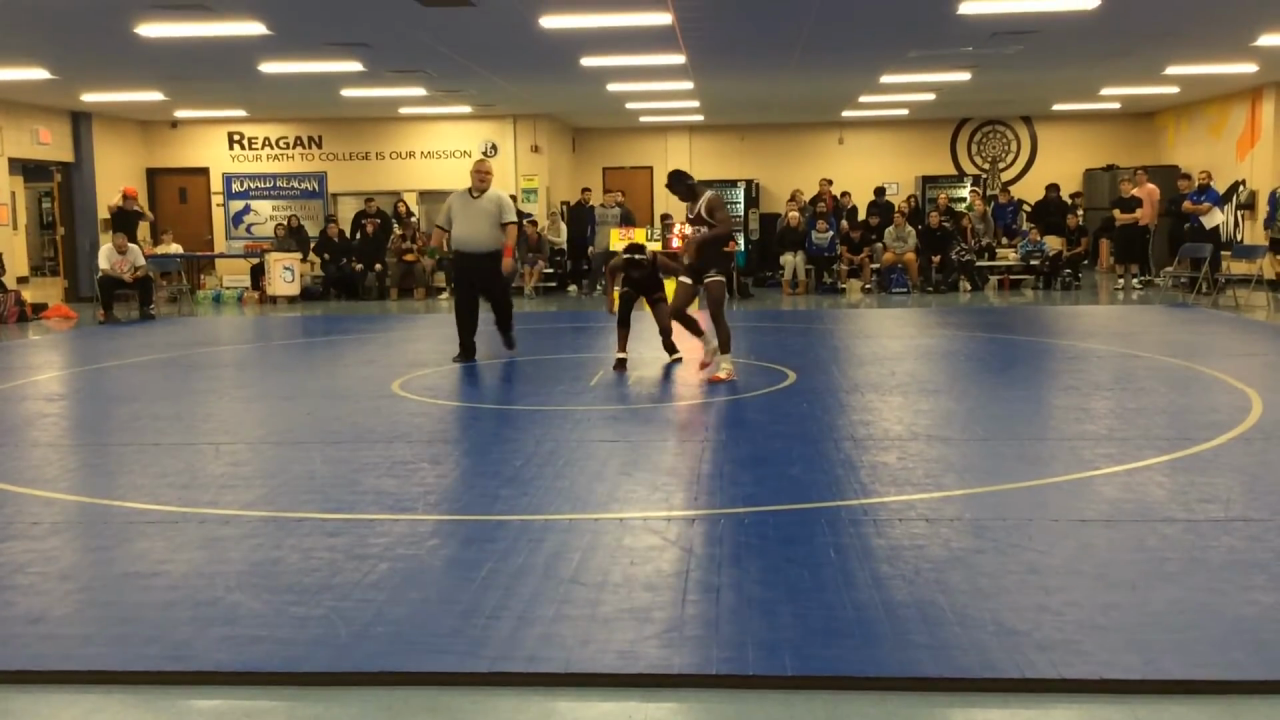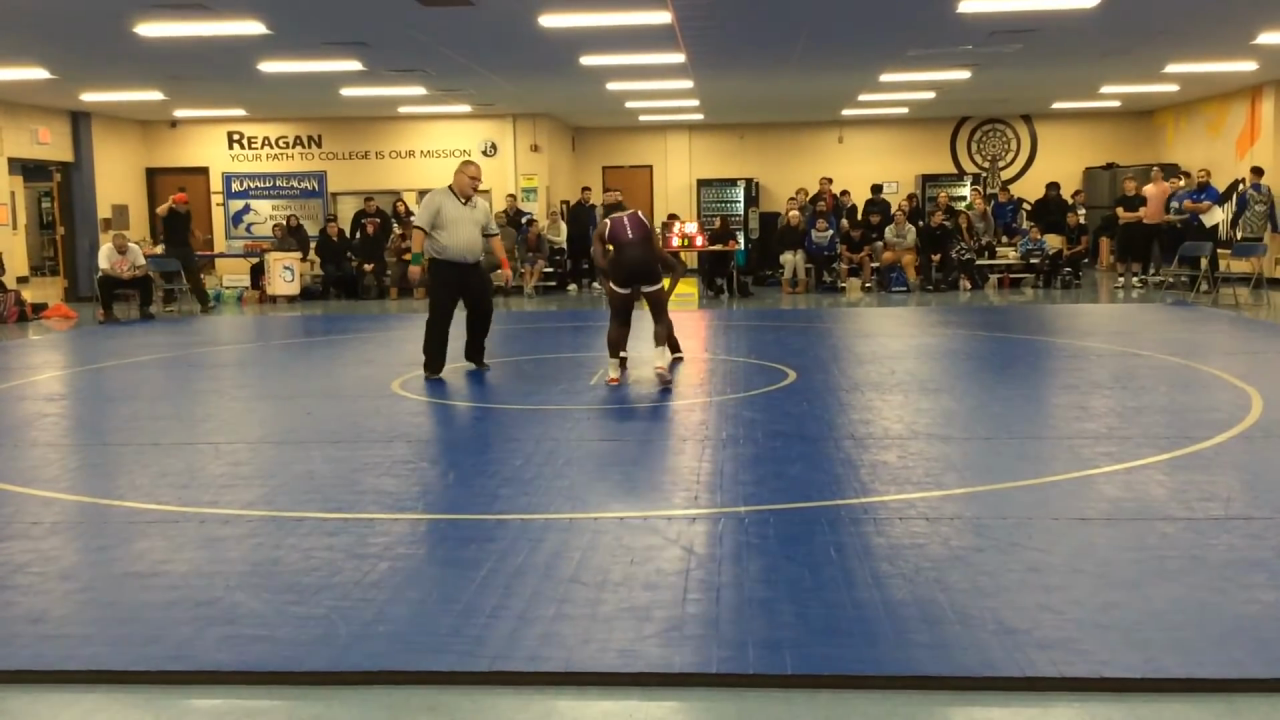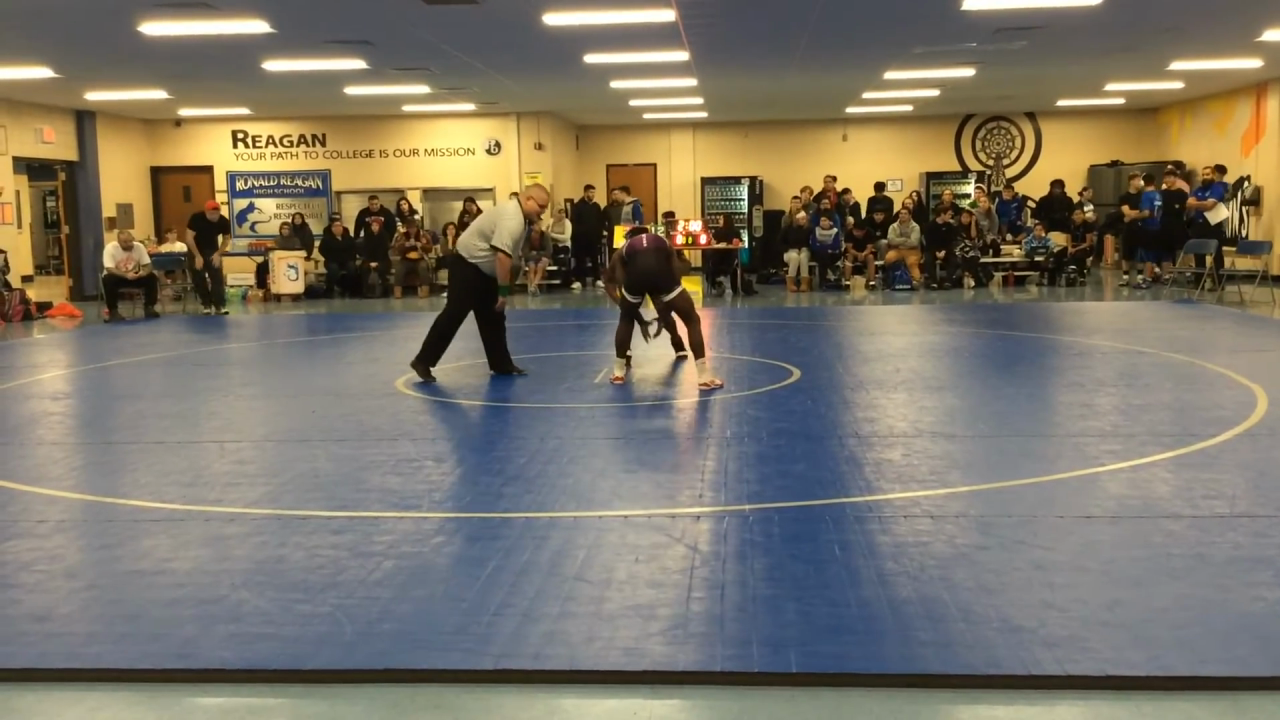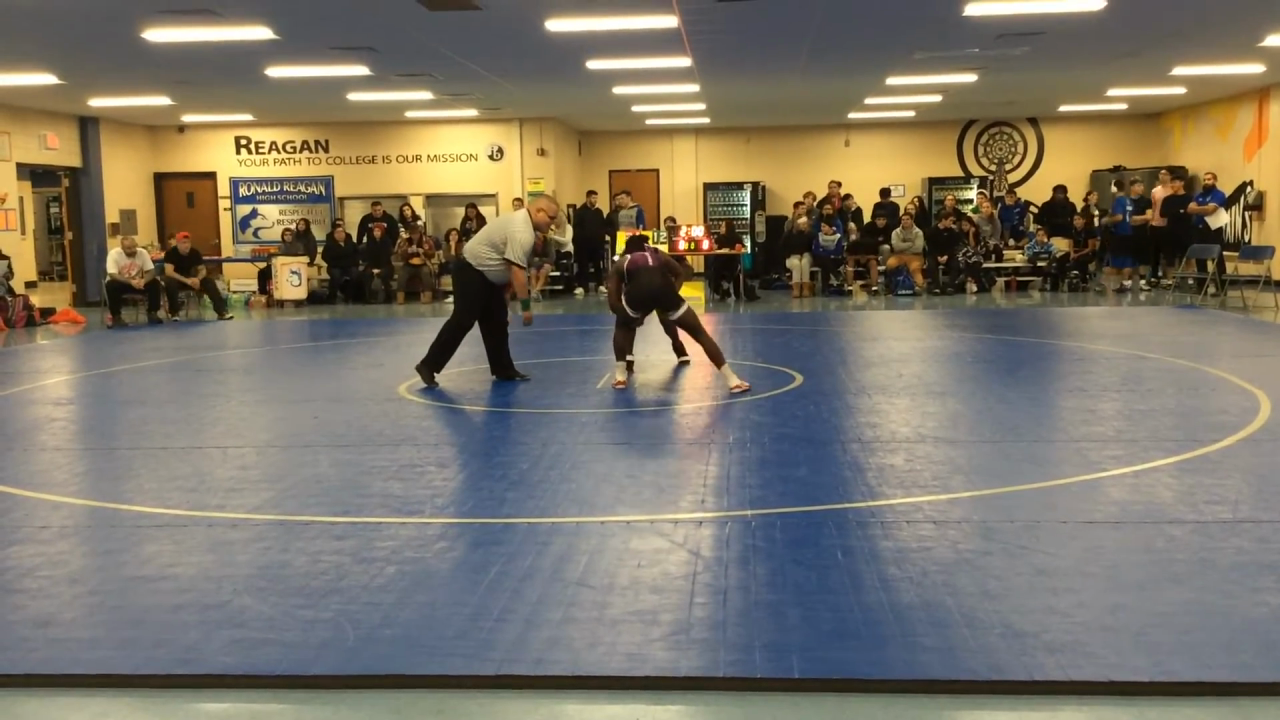
dt=1s
person 1, frame 1
left shoulder: (500, 199)
right shoulder: (455, 199)
left elbow: (511, 226)
right elbow: (442, 227)
left wrist: (508, 254)
left hip: (491, 259)
right hip: (462, 259)
left knee: (501, 301)
right knee: (464, 306)
left ankle: (506, 333)
right ankle: (467, 351)
person 1, frame 2
left shoulder: (482, 206)
right shoulder: (436, 199)
left elbow: (492, 236)
right elbow: (420, 230)
left wrist: (504, 264)
right wrist: (416, 261)
left hip: (473, 268)
right hip: (444, 268)
left knee: (483, 311)
right knee: (439, 318)
left ankle: (475, 355)
right ankle: (433, 366)
person 1, frame 3
left shoulder: (519, 216)
right shoulder: (512, 219)
left elbow: (508, 256)
right elbow: (502, 257)
left wrist: (503, 289)
right wrist: (504, 292)
left hip: (485, 271)
right hip: (467, 266)
left knee: (493, 318)
right knee: (454, 315)
left ankle: (502, 365)
right ankle: (423, 361)
person 1, frame 4
left shoulder: (523, 221)
right shoulder: (522, 231)
right elbow: (518, 271)
left wrist: (505, 289)
right wrist: (526, 307)
left hip: (488, 275)
right hip: (472, 272)
left knee: (497, 323)
right knee: (462, 321)
left ankle: (504, 370)
right ankle: (428, 365)
person 2, frame 1
left shoulder: (712, 200)
right shoulder: (690, 206)
left elbow: (726, 229)
left wrist: (700, 238)
right wrist: (689, 245)
left hip: (715, 262)
right hip: (696, 262)
left knee: (716, 315)
right knee: (676, 310)
left ankle: (727, 367)
right ankle: (708, 345)
person 2, frame 2
left shoulder: (602, 226)
right shoulder: (641, 216)
left elbow: (600, 262)
right elbow: (656, 249)
left hip: (623, 261)
right hip: (647, 258)
left knee: (618, 319)
right knee: (660, 317)
left ankle: (614, 372)
right ankle: (661, 362)
person 2, frame 3
left shoulder: (622, 251)
right shoulder: (663, 243)
right elbow: (675, 276)
left wrist: (642, 322)
right wrist: (665, 318)
left hip: (635, 272)
right hip: (661, 270)
left knee: (626, 320)
right knee: (692, 320)
left ankle: (618, 373)
right ankle: (705, 377)
person 2, frame 4
left shoulder: (620, 264)
right shoulder: (660, 256)
left elbow: (613, 304)
left wrist: (635, 316)
left hip: (638, 291)
right hip: (663, 290)
left knee: (622, 326)
right knee: (700, 334)
left ankle: (620, 377)
right ankle: (733, 381)
